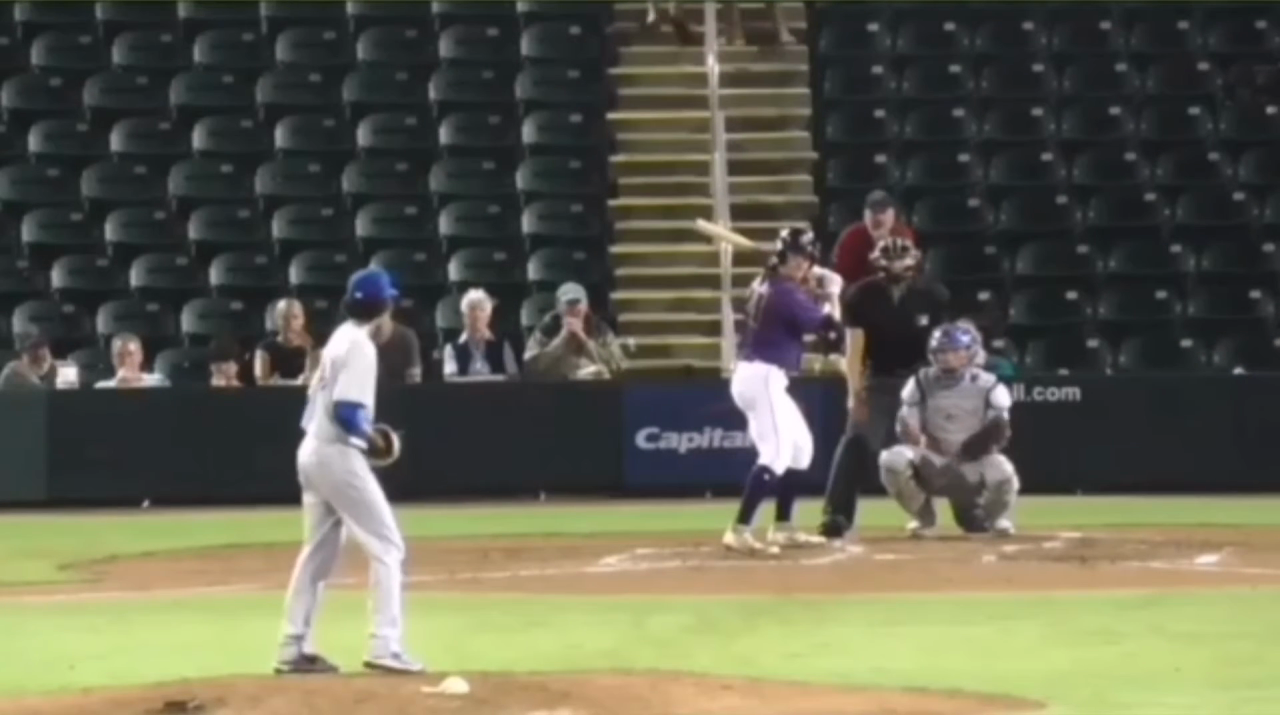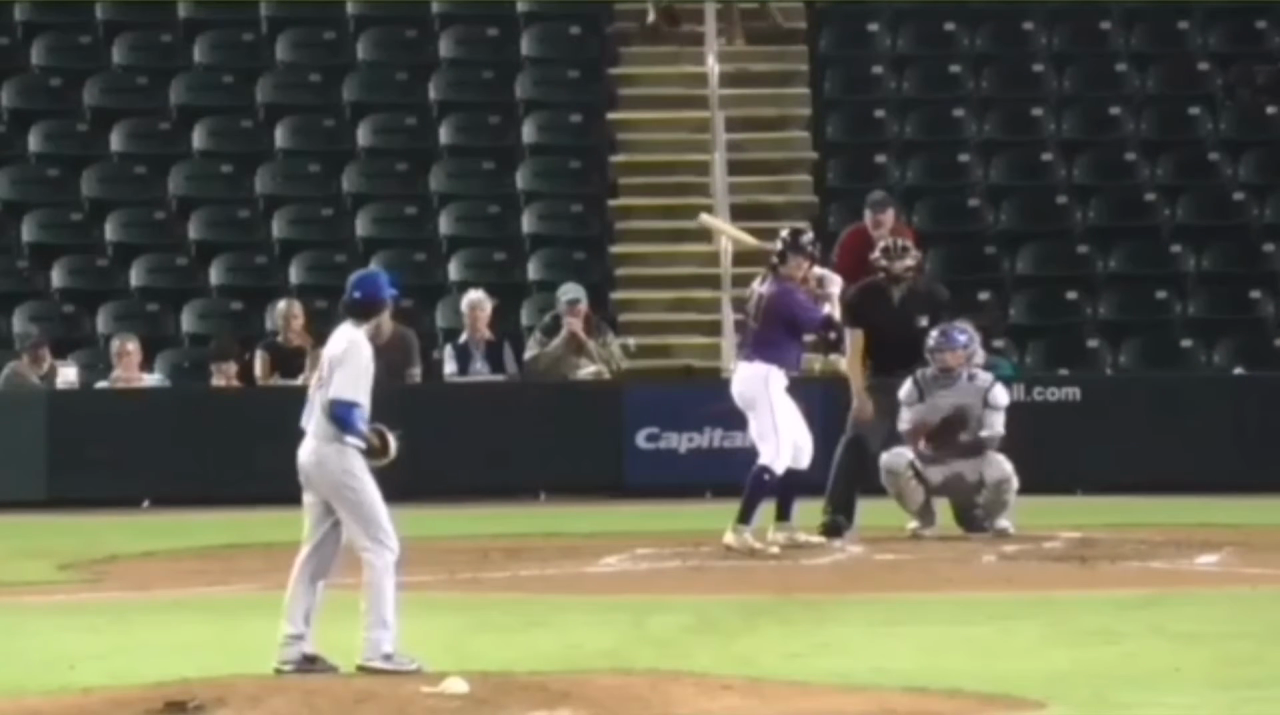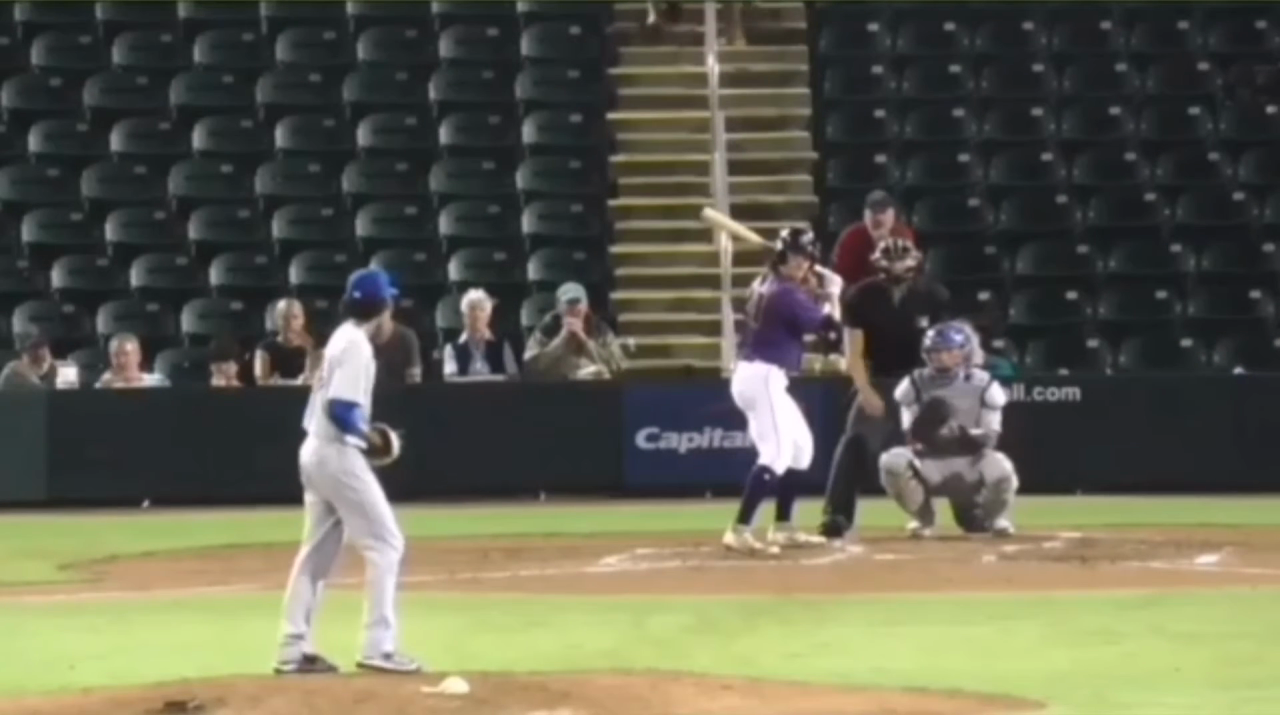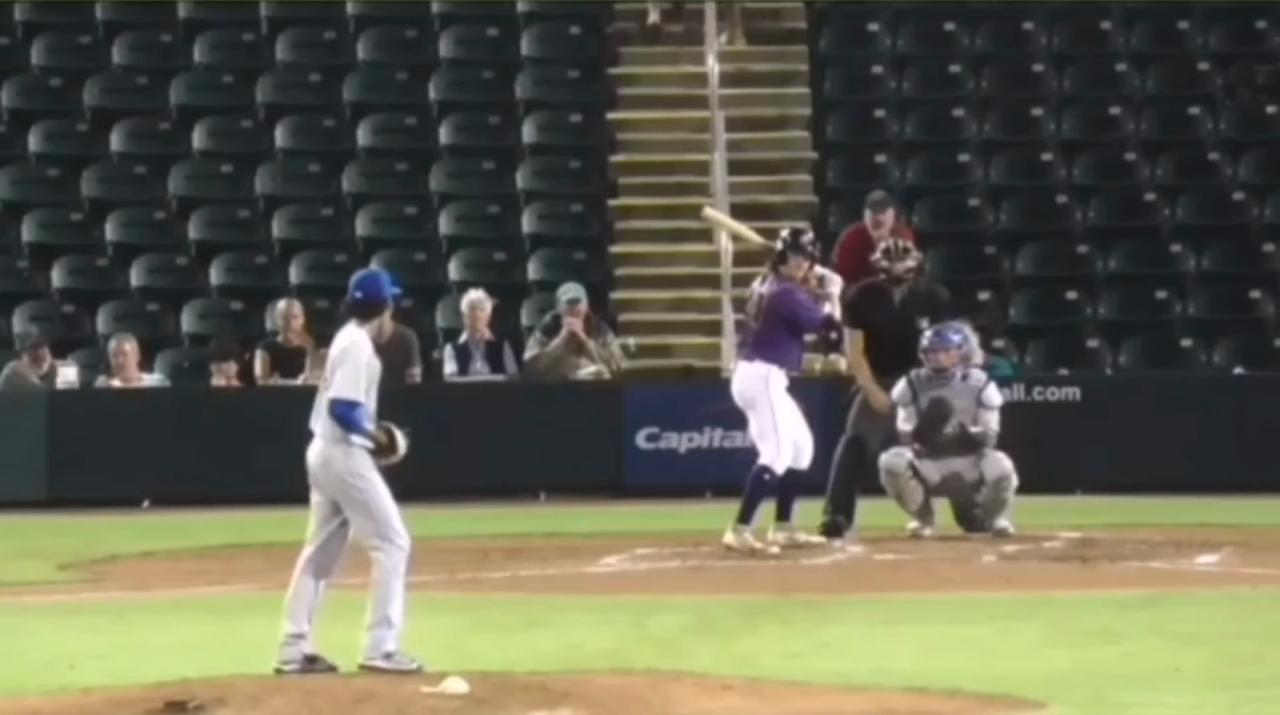
dt=0.1s
person 1, frame 1
left shoulder: (339, 338)
right shoulder: (361, 346)
right elbow: (346, 410)
right wrist: (372, 437)
left hip: (313, 451)
right hip: (338, 455)
left knee: (318, 552)
right knee: (386, 547)
left ankle: (293, 649)
right ankle: (385, 646)
person 1, frame 2
left shoulder: (340, 338)
right shoulder: (357, 346)
right elbow: (340, 409)
right wrist: (367, 437)
left hip: (313, 451)
right hip: (337, 455)
left knee: (316, 552)
right knee: (380, 547)
left ankle: (293, 650)
right ankle: (378, 648)
person 1, frame 3
left shoulder: (343, 337)
right shoulder: (357, 346)
right elbow: (339, 409)
left wrist: (362, 433)
right wrist: (369, 436)
left hip: (315, 451)
right hip: (338, 455)
left knee: (316, 552)
right knee: (385, 545)
left ankle: (293, 650)
right ankle: (378, 647)
person 1, frame 4
left shoulder: (349, 339)
right shoulder: (358, 346)
right elbow: (341, 408)
left wrist: (371, 431)
right wrist: (376, 435)
left hip: (327, 452)
right hip: (345, 456)
left knee: (319, 553)
right knee: (393, 543)
left ankle: (294, 650)
right ankle: (381, 648)
person 2, frame 1
left shoulder: (767, 284)
right shoulder: (785, 292)
left elbow: (801, 314)
right elbow: (828, 323)
left hip: (760, 376)
right hip: (762, 377)
left knee: (800, 446)
right knee: (777, 453)
left ankle: (782, 528)
right ankle: (739, 531)
person 2, frame 2
left shoulder: (768, 284)
right shoulder: (785, 292)
left elbow: (802, 314)
right elbow: (829, 323)
left hip: (761, 376)
right hip: (762, 377)
left knee: (800, 446)
right knee: (777, 453)
left ankle: (782, 528)
right ankle: (739, 531)
person 2, frame 3
left shoulder: (768, 284)
right shoulder: (786, 292)
left elbow: (802, 313)
right elbow: (829, 323)
left wrist: (820, 292)
left hip: (760, 376)
right hip: (762, 377)
left knee: (800, 446)
right knee: (777, 453)
left ankle: (782, 528)
right ankle: (739, 531)
person 2, frame 4
left shoulder: (767, 284)
right shoulder: (786, 292)
left elbow: (802, 314)
right elbow: (830, 323)
left wrist: (819, 293)
left hip: (761, 376)
right hip: (762, 378)
left knee: (800, 446)
right knee: (777, 453)
left ankle: (782, 528)
right ankle: (739, 531)
person 3, frame 1
left shoulder: (933, 294)
right shoulder: (861, 295)
right elbow: (854, 348)
right wrist: (854, 393)
right hip: (878, 381)
right knee: (856, 445)
right ankle: (836, 518)
person 3, frame 2
left shoulder: (933, 295)
right shoulder: (860, 296)
right elbow: (854, 350)
right wrist: (859, 394)
right hip: (877, 382)
right knee: (855, 446)
right ankle: (835, 518)
person 3, frame 3
left shoulder: (933, 295)
right shoulder: (861, 296)
right elbow: (853, 350)
right wrist: (865, 391)
right hip: (878, 381)
right knee: (855, 445)
right ankle: (836, 518)
person 3, frame 4
left shoulder: (934, 295)
right shoulder: (861, 296)
right elbow: (855, 350)
right wrist: (872, 391)
right hip: (877, 383)
right knee: (855, 445)
right ankle: (836, 518)
person 4, frame 1
left shoulder: (987, 385)
right shoulder: (921, 384)
left elbow: (1001, 433)
right elbow: (908, 437)
left wrist: (994, 437)
right wrist: (908, 429)
left hip: (974, 462)
right hip: (934, 463)
left knee: (1002, 472)
right knee: (893, 460)
left ankle: (996, 517)
right ankle: (924, 517)
person 4, frame 2
left shoulder: (986, 385)
right shoulder: (918, 384)
left elbow: (994, 438)
right elbow: (908, 434)
left wrist: (971, 437)
right wrist: (918, 428)
left hip: (973, 461)
right hip: (932, 461)
left knee: (1002, 471)
right knee: (893, 461)
left ankle: (994, 516)
right ankle: (923, 517)
person 4, frame 3
left shoulder: (982, 384)
right shoulder: (916, 383)
left elbow: (990, 437)
right elbow: (911, 432)
left wrist: (962, 434)
right wrist: (922, 429)
left hip: (971, 460)
right hip: (931, 461)
left knee: (1001, 469)
right knee: (892, 461)
left ankle: (994, 517)
right ankle: (923, 517)
person 4, frame 4
left shoulder: (979, 384)
right shoulder: (913, 383)
left elbow: (989, 437)
right elbow: (903, 431)
left wrist: (962, 432)
right wrist: (919, 431)
left hip: (969, 461)
right hip: (929, 461)
left knee: (1001, 467)
right knee: (891, 461)
left ankle: (993, 516)
right ankle: (923, 517)
